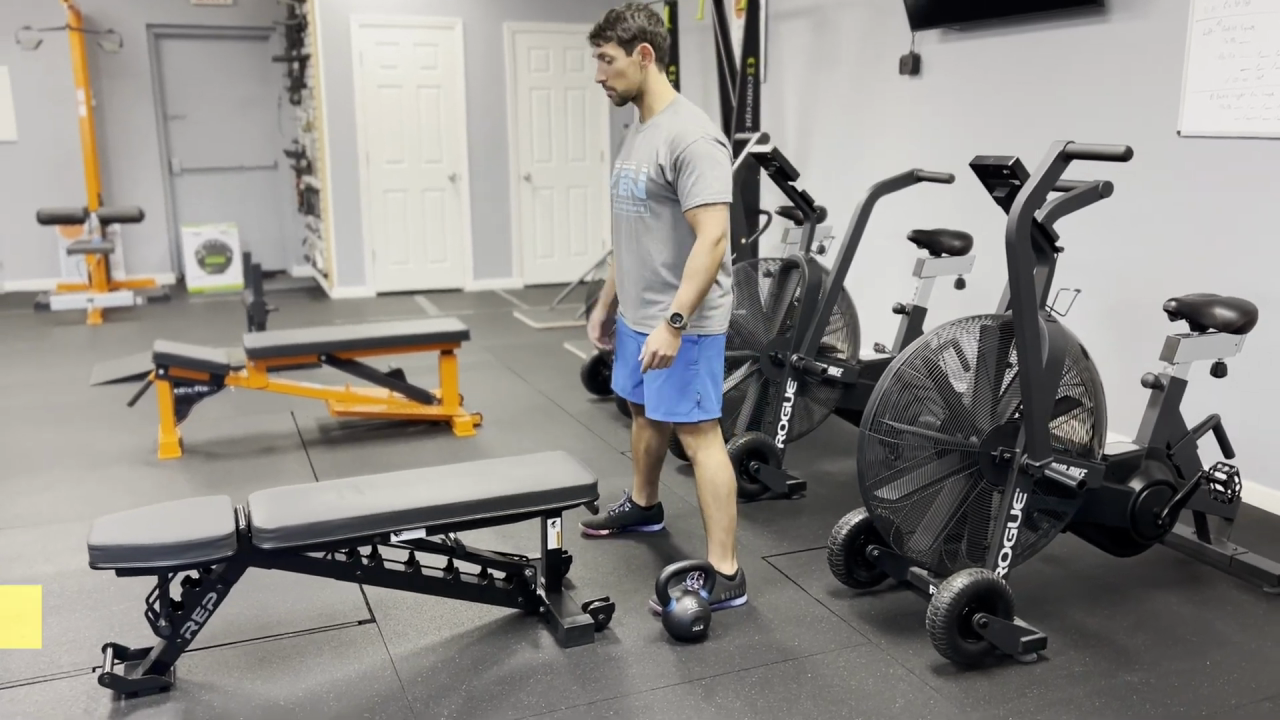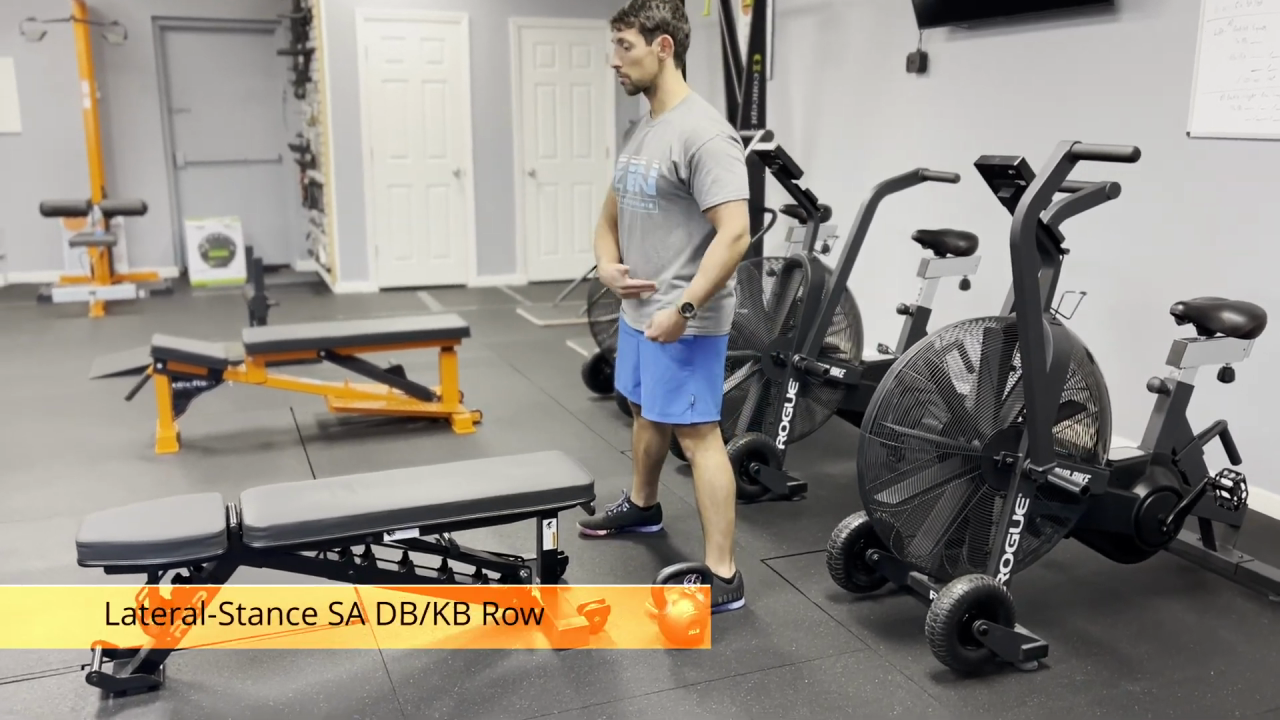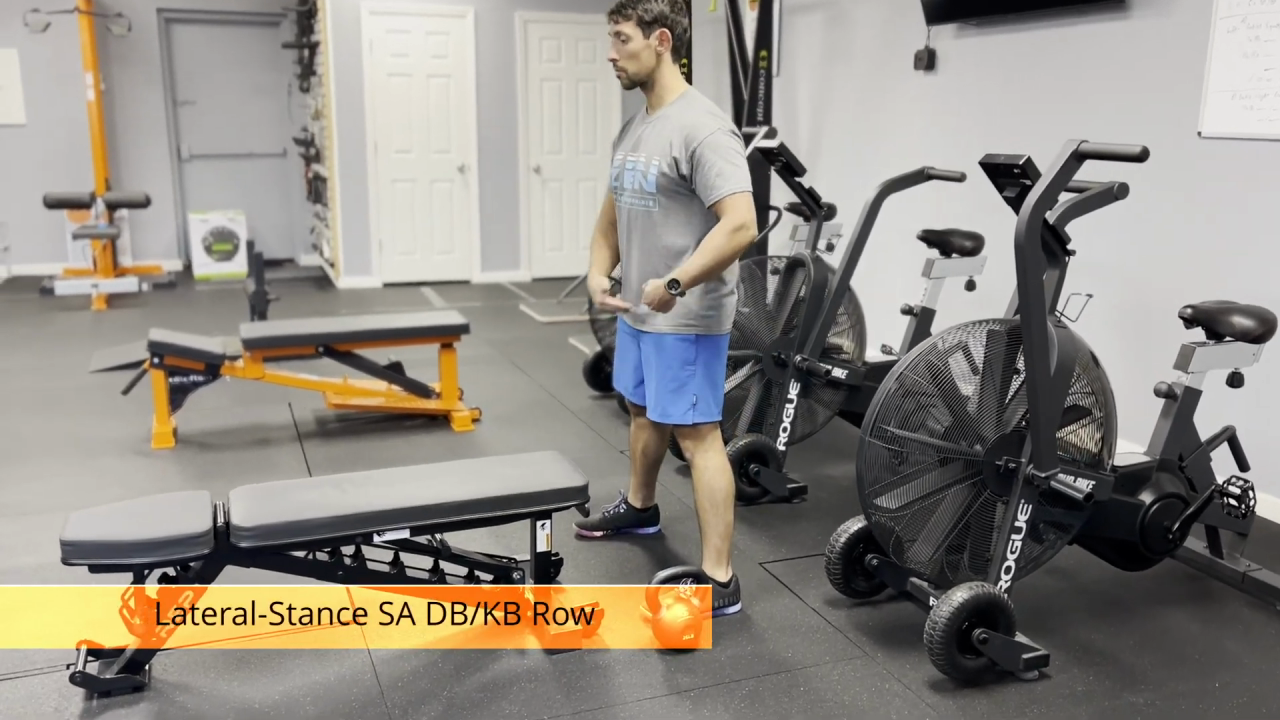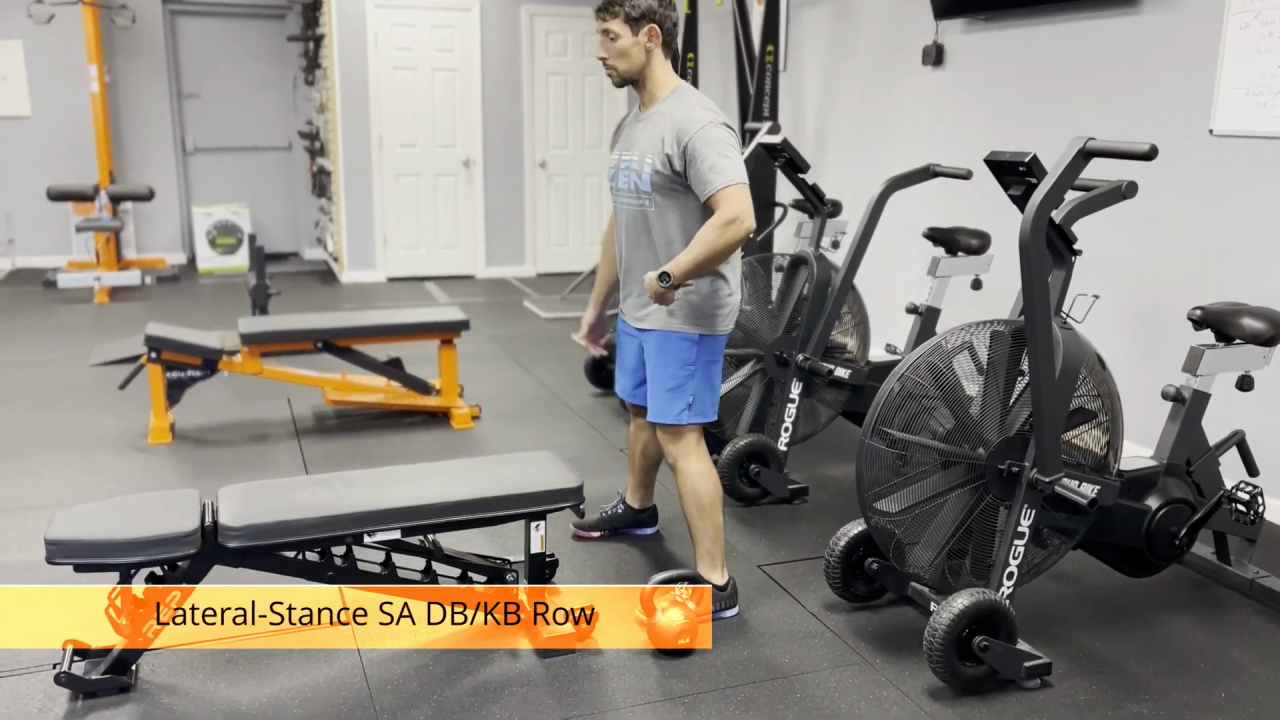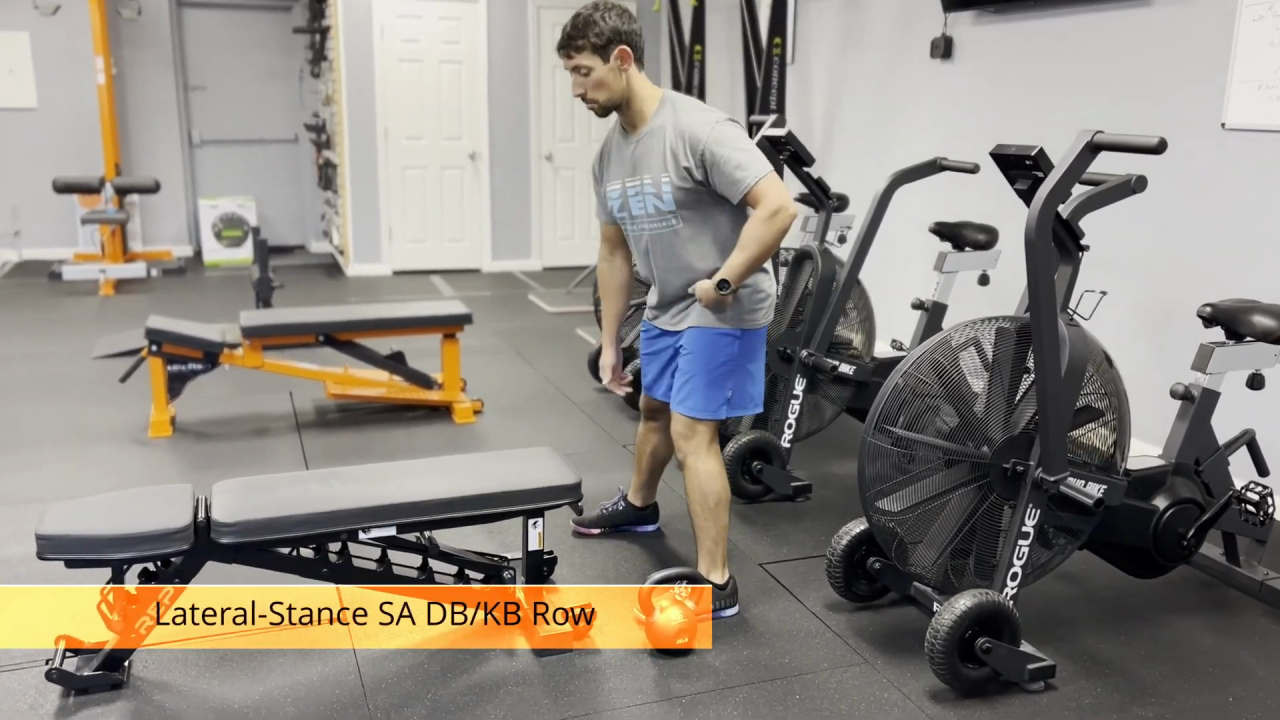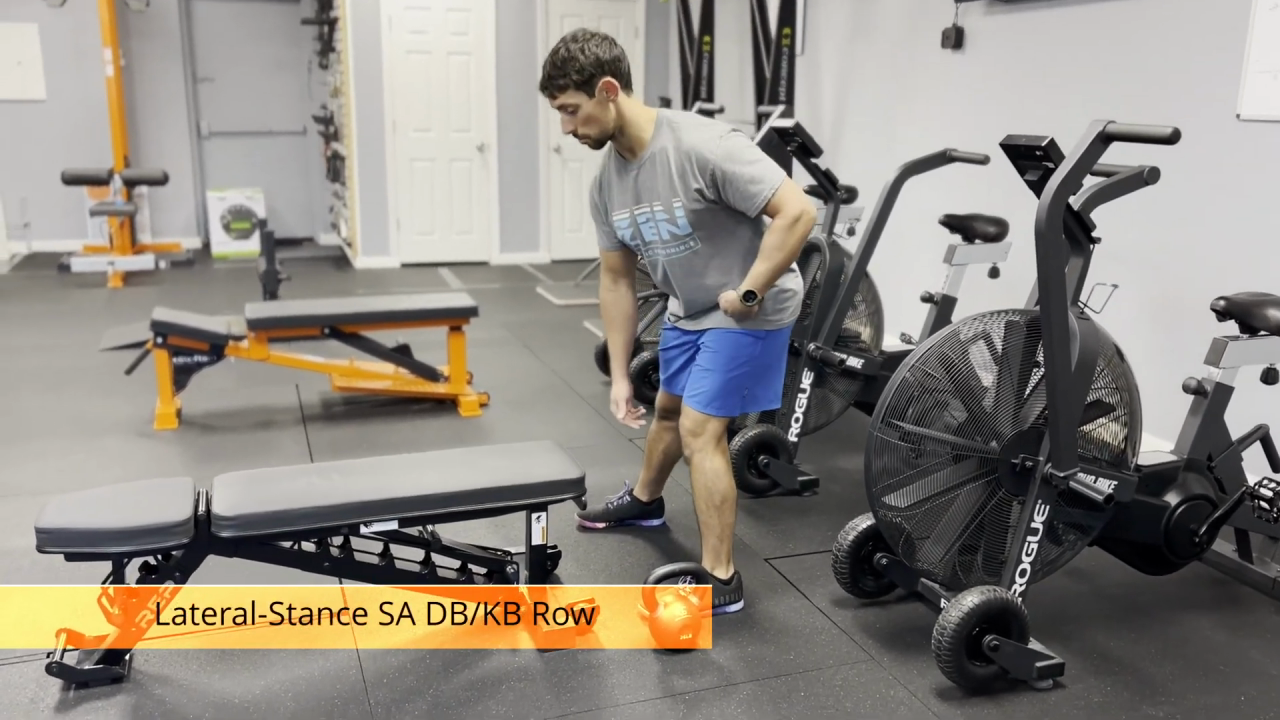
dt=0.4s
person 1, frame 1
left shoulder: (691, 137)
right shoulder: (637, 133)
left elbow: (712, 239)
left wrist: (674, 323)
right wrist: (605, 303)
left hip: (682, 322)
right hip: (636, 315)
left knee: (698, 435)
right knee: (644, 412)
left ankle: (724, 574)
right ankle: (643, 505)
person 1, frame 2
left shoulder: (704, 134)
right shoulder: (639, 131)
left elbow: (734, 234)
right elbow: (613, 214)
left wrist: (685, 310)
right wrist: (608, 265)
left hip: (684, 319)
right hip: (640, 311)
left knee: (697, 435)
right knee: (646, 412)
left ankle: (721, 576)
right ankle: (642, 505)
person 1, frame 3
left shoulder: (702, 128)
right shoulder: (632, 128)
left elbow: (741, 225)
right elbow: (611, 215)
left wrist: (673, 284)
right wrist: (598, 272)
left hip: (687, 317)
right hip: (638, 308)
left knee: (696, 436)
right knee: (643, 410)
left ankle: (718, 580)
right ankle: (639, 506)
person 1, frame 4
left shoulder: (695, 122)
right shoulder: (629, 126)
left elbow: (737, 220)
left wrist: (669, 276)
right wrist: (598, 303)
left hip: (686, 314)
right hip: (640, 308)
left knee: (679, 438)
right knee: (642, 411)
left ankle: (714, 584)
right ankle: (637, 507)
person 1, frame 5
left shoulder: (699, 129)
right shoulder: (610, 152)
left elbow: (776, 207)
right elbow: (614, 250)
left wrist: (723, 282)
right wrist: (610, 343)
left hip: (723, 311)
right hip: (667, 309)
left knee: (691, 435)
right knee: (653, 411)
left ankle: (715, 583)
right ankle: (638, 504)
person 1, frame 6
left shoulder: (703, 146)
right shoulder: (607, 181)
left elbow: (797, 213)
right elbow: (616, 279)
left wrist: (749, 292)
right wrist: (619, 376)
left hip: (747, 313)
right hip: (689, 311)
left knee: (700, 432)
right knee: (667, 410)
left ankle: (720, 581)
right ankle: (645, 499)
